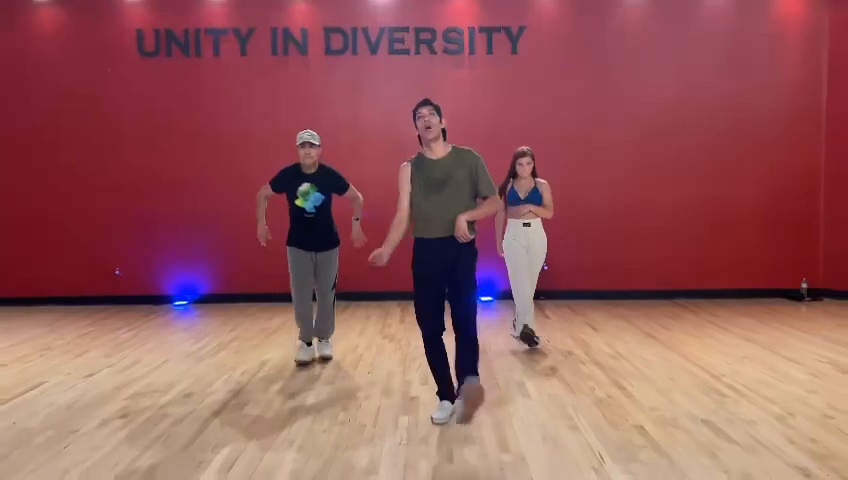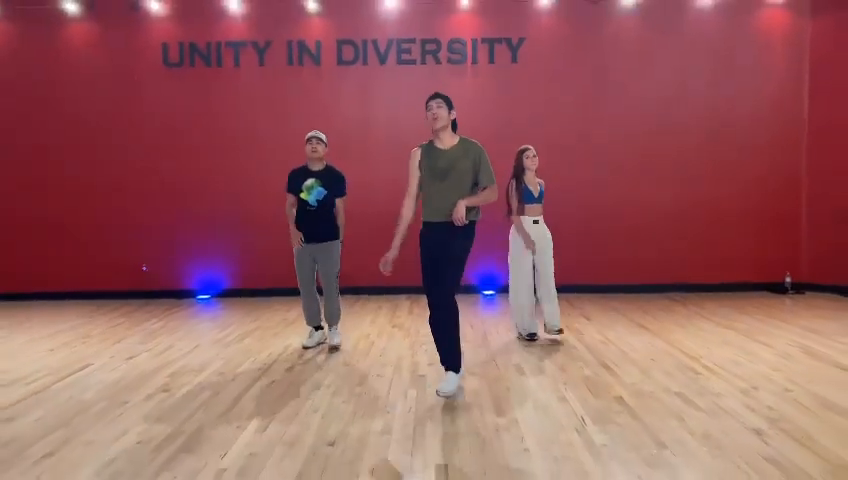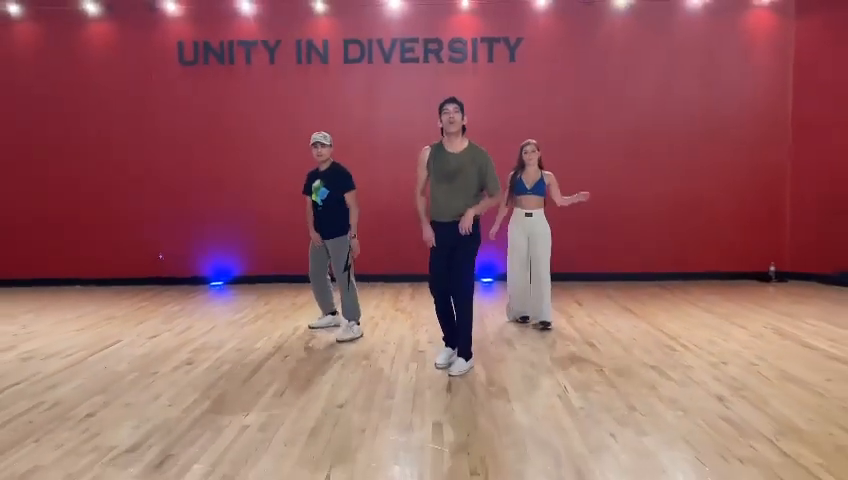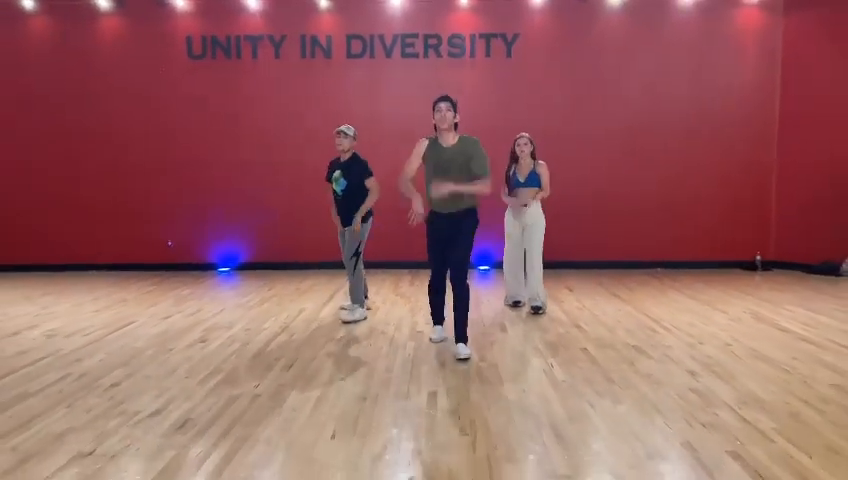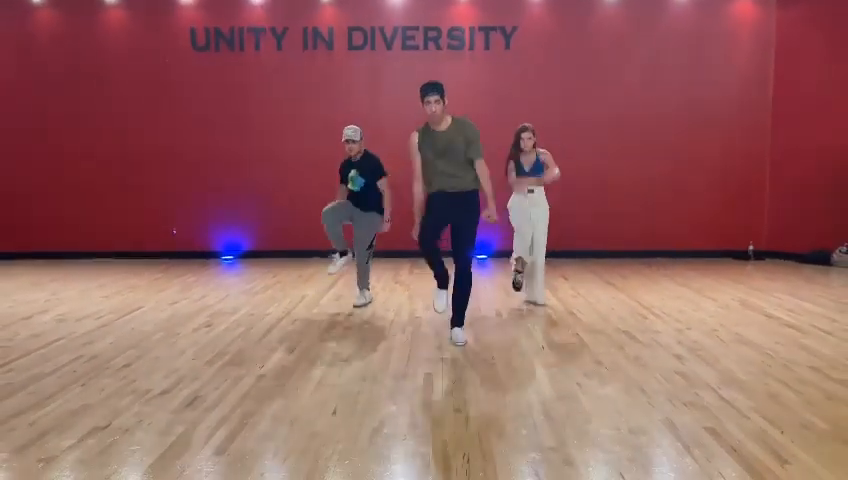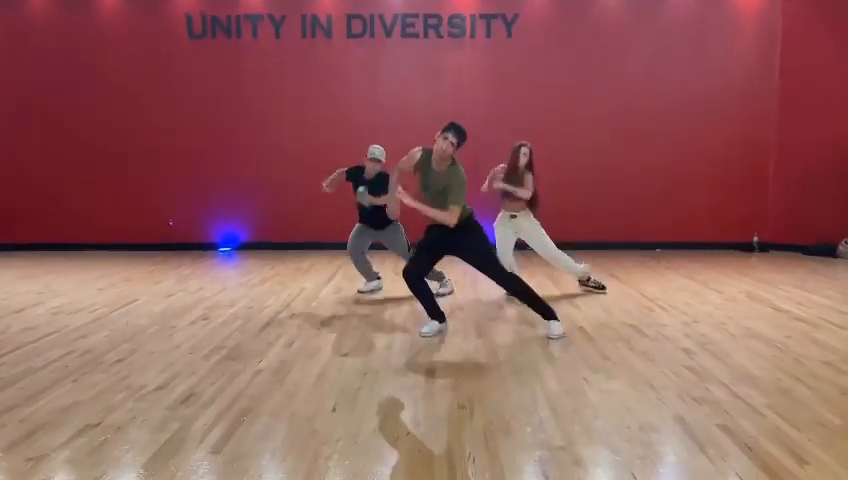
dt=0.7s
person 1, frame 1
left shoulder: (468, 159)
right shoulder: (408, 168)
left elbow: (494, 203)
right elbow: (402, 216)
left wrist: (466, 216)
right wrist: (386, 249)
left hip: (460, 248)
right hip: (425, 250)
left knee: (465, 316)
right knee: (429, 326)
left ankle: (469, 382)
right ankle: (446, 396)
person 1, frame 2
left shoulder: (472, 150)
right shoulder: (419, 154)
left elbow: (492, 192)
right elbow: (409, 201)
left wrist: (465, 202)
right wrist: (394, 247)
left hip: (458, 231)
right hip: (429, 232)
left knee: (445, 294)
right knee: (435, 302)
left ankle: (454, 368)
right ankle: (449, 365)
person 1, frame 3
left shoulder: (478, 155)
right shoulder: (429, 153)
left elbow: (495, 195)
right elbow: (420, 193)
left wrist: (472, 212)
right wrist: (425, 225)
left hip: (465, 230)
right hip: (438, 230)
left knee: (462, 292)
right knee: (438, 289)
left ankle: (465, 355)
right ankle: (451, 344)
person 1, frame 4
left shoulder: (471, 146)
right shoulder: (425, 146)
left elbow: (485, 187)
right elbow: (405, 179)
left wrist: (453, 188)
right wrist: (415, 197)
left hip: (464, 220)
right hip: (437, 219)
left knee: (458, 276)
right knee: (437, 276)
left ankle: (461, 339)
right ankle: (438, 323)
person 1, frame 5
left shoulder: (466, 128)
right shoulder: (418, 137)
left elbow: (481, 167)
right elbow: (418, 179)
left wrist: (491, 204)
right wrist: (416, 220)
left hip: (467, 200)
right hip: (437, 200)
left knee: (464, 262)
right knee: (426, 242)
left ankle: (457, 324)
right ankle: (443, 284)
person 1, frame 6
left shoulder: (456, 176)
right shoulder: (419, 155)
left elbow: (451, 219)
right elbow: (397, 171)
left wrist: (413, 203)
right wrist: (394, 197)
left hip: (465, 229)
right hip: (437, 230)
left knee: (501, 276)
right knee: (411, 274)
left ankle: (550, 317)
right ankle: (438, 320)
person 2, frame 1
left shoulder: (330, 175)
right shoulder: (287, 175)
left elbow: (356, 196)
right elbow: (262, 194)
left wrist: (356, 222)
right wrist: (262, 221)
left hip: (327, 244)
right hip: (298, 245)
left knee: (326, 294)
right knee: (301, 295)
left ankle: (324, 339)
right ankle: (306, 343)
person 2, frame 2
left shoulder: (336, 176)
right shoulder: (295, 175)
left elbow: (339, 210)
right elbow: (290, 205)
left wrist: (340, 239)
right wrist: (292, 229)
left hip: (329, 239)
right hip: (303, 239)
left knee: (330, 285)
right knee: (306, 286)
left ankle: (333, 328)
right ankle: (316, 329)
person 2, frame 3
left shoulder: (341, 174)
right shoulder: (311, 176)
left elbow: (353, 206)
left wrist: (354, 236)
right wrist: (312, 230)
left hip: (340, 235)
right hip: (320, 235)
left knee: (343, 277)
right knee: (315, 274)
left ankle: (354, 324)
right ankle: (330, 314)
person 2, frame 4
left shoulder: (359, 164)
right shoulder: (333, 165)
left elbow: (375, 191)
left wrist: (359, 215)
right wrist: (335, 216)
left hip: (359, 221)
right hip: (344, 221)
left knee: (353, 261)
right knee: (349, 261)
left ankle: (359, 308)
right ankle: (361, 299)
person 2, frame 5
left shoulder: (373, 162)
right shoulder: (345, 165)
left elbow: (385, 192)
left wrist: (386, 219)
right wrist: (337, 208)
left hip: (371, 212)
right hip: (351, 206)
left knee: (363, 252)
right knee: (328, 215)
left ankle: (364, 291)
right ankle: (342, 254)
person 2, frame 6
left shoulder: (385, 180)
right shoulder: (355, 172)
left elbow: (394, 214)
right elbow: (342, 173)
left wrist: (373, 200)
right wrist: (329, 182)
left hip: (387, 225)
right hip: (365, 225)
left knee: (409, 256)
right knee: (353, 250)
left ankle: (442, 280)
right ankle: (373, 280)
person 3, frame 1
left shoulder: (542, 185)
right shoulder: (508, 185)
left elbow: (549, 212)
right elbow: (500, 214)
left wrist: (531, 207)
right wrist: (498, 240)
left hip: (536, 235)
right hip: (513, 235)
left knee: (530, 282)
right knee: (521, 280)
left ankle: (522, 324)
right ankle: (525, 325)
person 3, frame 2
left shoulder: (540, 183)
right shoulder: (515, 183)
right elbow: (514, 213)
right wrist: (525, 235)
left hip: (542, 231)
right hip: (522, 232)
left knee: (546, 276)
right knee: (523, 280)
left ankle: (552, 322)
right ankle: (526, 327)
person 3, frame 3
left shoulder: (548, 177)
right shoulder: (514, 176)
left elbow: (559, 201)
right elbow: (506, 202)
left wrist: (578, 198)
right wrist: (496, 224)
left hip: (539, 223)
right hip: (517, 222)
left knee: (541, 269)
right knee: (518, 268)
left ankle: (543, 315)
right ankle: (520, 310)
person 3, frame 4
left shoulder: (540, 166)
right shoulder: (511, 168)
left elbow: (546, 191)
right elbow: (505, 194)
left wrist: (532, 199)
right wrist: (511, 201)
left hip: (534, 213)
right hip: (514, 213)
left knee: (534, 256)
right knee: (512, 256)
left ankle: (537, 300)
right ankle: (515, 295)
person 3, frame 5
left shoulder: (543, 154)
right shoulder: (513, 159)
left elbow: (555, 171)
right elbow: (512, 181)
left wrist: (551, 175)
left hip: (539, 201)
right hip: (519, 200)
left knee: (539, 247)
right knee: (523, 233)
left ankle: (535, 295)
person 3, frame 6
left shoulder: (527, 176)
right shoulder: (504, 170)
left elbow: (527, 195)
right elbow: (493, 175)
left wrist: (505, 186)
right wrist: (487, 184)
left hip: (524, 220)
right hip: (504, 220)
left knee: (550, 251)
right knee: (504, 257)
left ankle: (583, 276)
